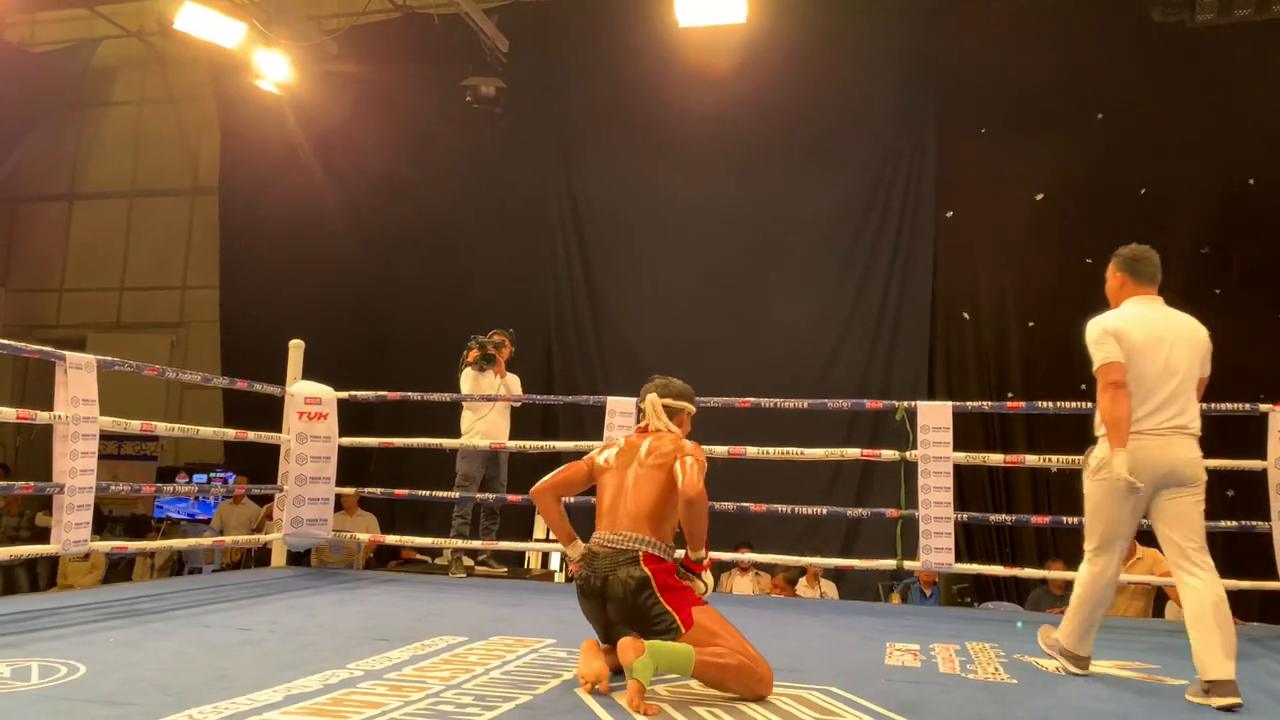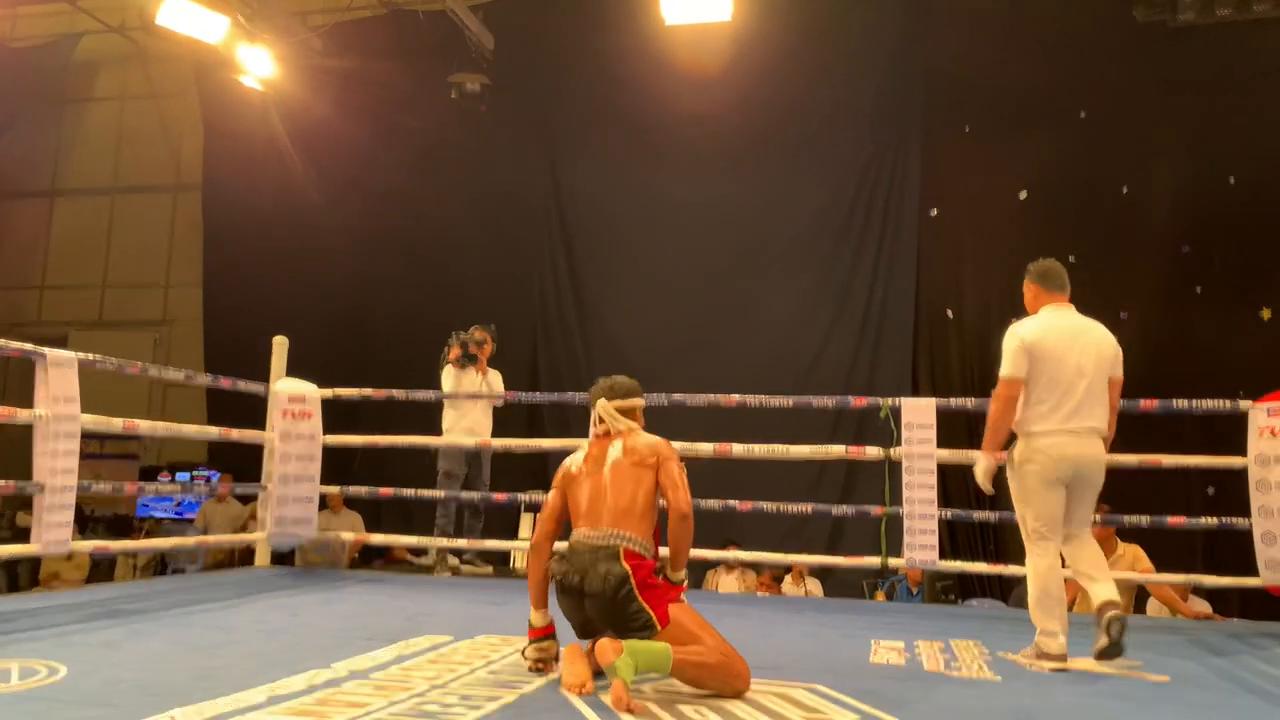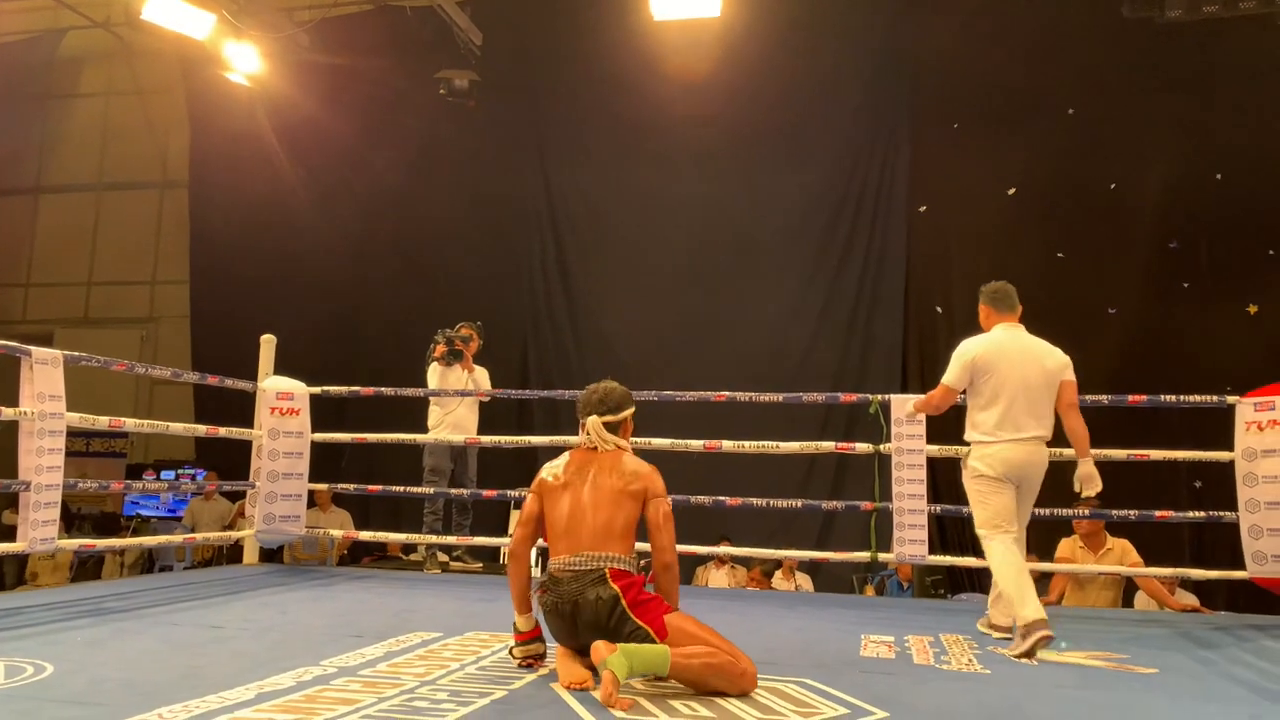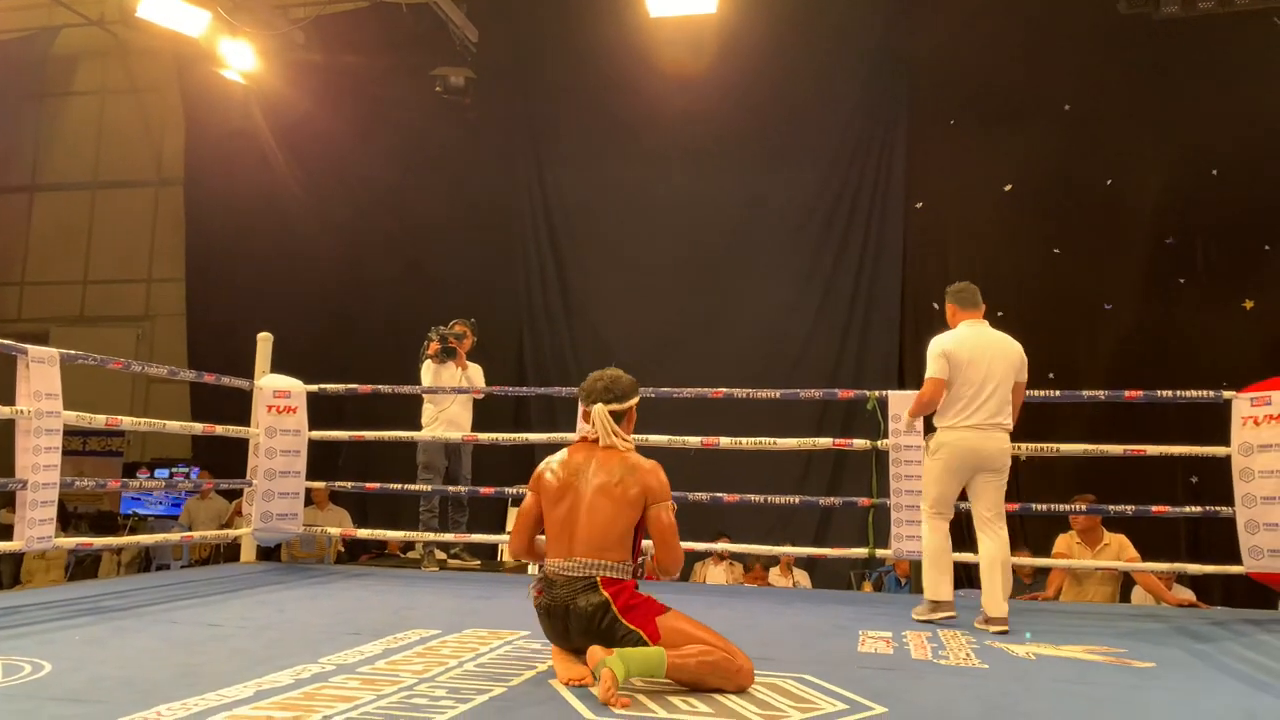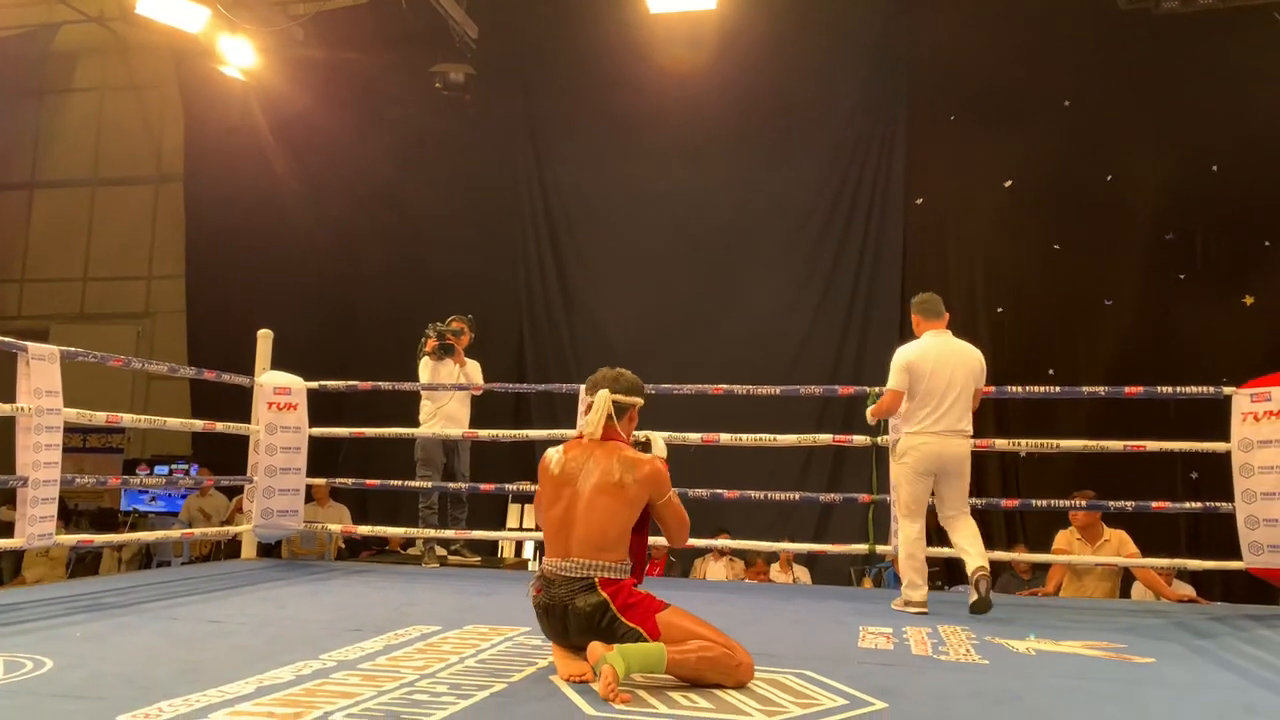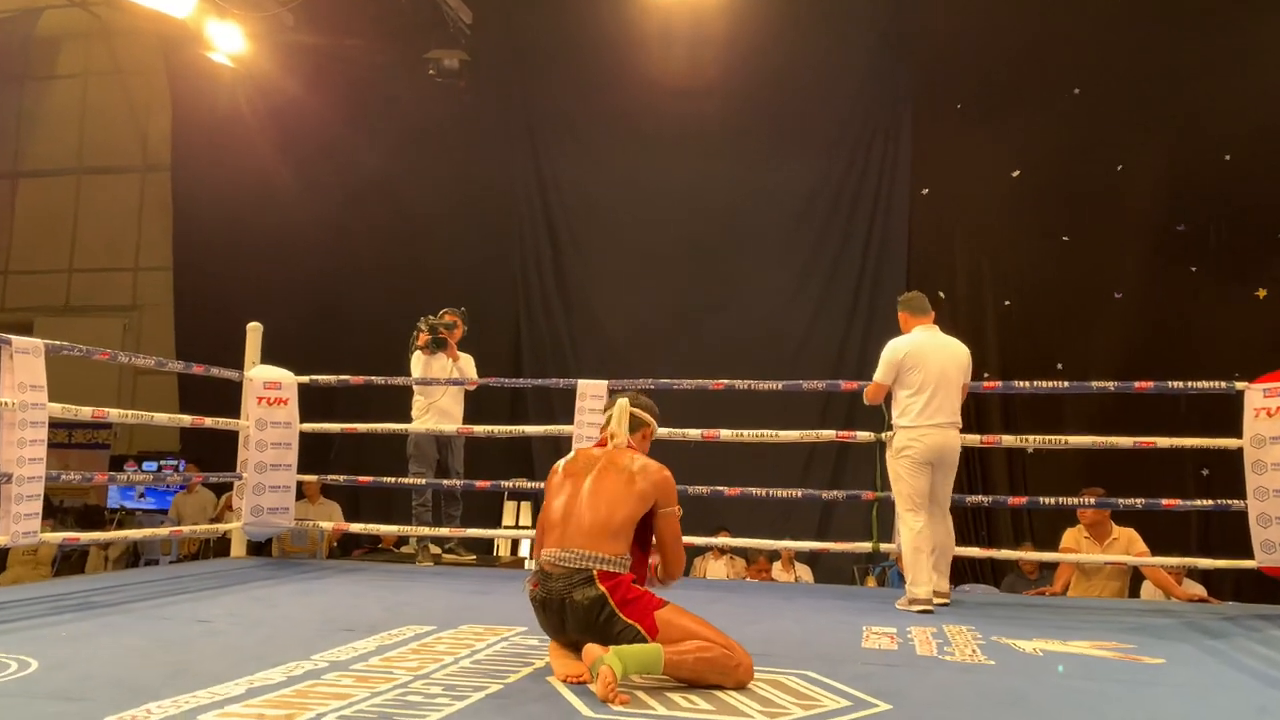
dt=0.3s
person 1, frame 1
left shoulder: (1108, 325)
right shoulder: (1195, 330)
left elbow: (1114, 389)
left wrist: (1118, 453)
left hip: (1127, 454)
right hip: (1182, 454)
left knee: (1102, 556)
right knee: (1194, 563)
left ankle: (1074, 646)
right ankle: (1219, 679)
person 1, frame 2
left shoulder: (1024, 332)
right shoulder: (1104, 336)
left elbow: (1006, 400)
right elbow: (1111, 404)
left wrist: (987, 454)
left hip: (1039, 450)
right hip: (1089, 449)
left knee: (1043, 547)
right knee: (1079, 538)
left ankle: (1050, 645)
right ankle: (1108, 605)
person 1, frame 3
left shoulder: (974, 348)
right shoulder: (1053, 354)
left elbow: (941, 401)
right elbow: (1070, 409)
left wrist: (918, 405)
right wrist: (1085, 460)
left hip: (990, 456)
right hip: (1034, 455)
left knee: (999, 540)
right knee: (1012, 537)
left ankle: (1033, 621)
right ankle: (1001, 617)
person 1, frame 4
left shoulder: (944, 343)
right shoulder: (1012, 347)
left elbow: (930, 397)
right elbow: (1016, 402)
left wrist: (911, 415)
left hip: (953, 440)
right hip: (996, 442)
left knee: (936, 519)
right knee: (992, 525)
left ankle: (939, 600)
right ankle: (995, 612)
person 1, frame 5
left shoulder: (908, 353)
right shoulder: (973, 354)
left elbow: (891, 405)
right elbow: (973, 403)
left wrist: (873, 412)
left hip: (917, 444)
right hip: (958, 445)
left knee: (911, 521)
right knee: (957, 515)
left ankle: (914, 595)
right ankle: (979, 569)
person 1, frame 6
left shoulder: (899, 346)
right shoulder: (960, 349)
left elbow: (874, 396)
right elbow: (959, 396)
left wrist: (867, 393)
left hip: (912, 438)
right hip: (949, 436)
left knee: (913, 515)
right knee: (940, 512)
left ankle: (919, 594)
right ankle: (940, 587)
person 2, frame 1
left shoulder: (607, 452)
right shoulder: (684, 448)
left elbow: (541, 491)
right elbow: (692, 494)
left wrist: (576, 553)
right wrist: (697, 562)
left hip: (593, 581)
right hip: (645, 579)
right knee: (759, 680)
left ankle: (602, 654)
right ankle: (646, 653)
person 2, frame 2
left shoulder: (572, 461)
right shoulder: (656, 448)
left elbow: (540, 542)
right elbow: (682, 511)
left wrist: (540, 624)
right wrist: (676, 580)
left hip: (571, 581)
right hip: (623, 577)
right knee: (737, 678)
left ankle: (586, 655)
right ankle: (626, 655)
person 2, frame 3
left shoulder: (550, 471)
right shoulder: (643, 473)
left elbow: (518, 550)
right elbow: (665, 560)
left wrist: (524, 627)
right wrist: (669, 633)
left hip: (558, 610)
right hip: (612, 600)
right knee: (743, 676)
left ankle: (578, 654)
right ankle: (623, 656)
person 2, frame 4
left shoulder: (549, 467)
right shoulder: (646, 472)
left elbow: (518, 548)
right elbow: (672, 565)
right wrist: (660, 565)
left hip: (551, 610)
right hip: (606, 607)
right knee: (740, 671)
left ankle: (573, 651)
right ankle: (623, 661)
person 2, frame 5
left shoulder: (551, 459)
right shoulder: (645, 467)
right elbow: (679, 537)
left hip: (549, 608)
right hip: (604, 605)
right knee: (740, 667)
left ankle: (574, 647)
right ankle: (618, 656)
person 2, frame 6
left shoulder: (563, 465)
right shoulder: (655, 474)
right elbow: (673, 570)
right wrist: (653, 567)
left hip: (546, 604)
right hip: (600, 599)
right knee: (740, 668)
left ankle: (568, 645)
right ankle: (619, 658)
person 3, frame 1
left shoulder: (511, 378)
right shoulder: (471, 373)
left elbow: (517, 400)
right elbow: (469, 402)
left wrist: (502, 372)
right wrist: (474, 368)
left hip: (499, 448)
right hip: (473, 445)
left knee: (493, 505)
right knee: (464, 502)
left ankle: (485, 555)
right ankle: (456, 557)
person 3, frame 2
left shoulder: (493, 375)
right shoulder: (452, 370)
left elbow: (500, 398)
right elbow: (451, 400)
left wrist: (483, 370)
right wrist: (455, 366)
left hip: (481, 446)
right hip: (454, 444)
left knee: (476, 503)
right knee: (447, 501)
left ankle: (470, 553)
right ankle: (442, 556)
person 3, frame 3
left shoulder: (480, 372)
right shoulder: (438, 367)
left elbow: (486, 395)
right elbow: (436, 398)
left wrist: (469, 368)
right wrist: (442, 365)
left hip: (467, 442)
right hip: (440, 439)
left knee: (464, 499)
right knee: (434, 498)
left ankle: (459, 550)
right ankle: (430, 553)
person 3, frame 4
left shoulder: (474, 369)
right shoulder: (432, 364)
right elbow: (430, 395)
left wrist: (463, 366)
right wrist: (436, 362)
left hip: (461, 439)
right hip: (433, 437)
left knee: (460, 495)
right knee: (430, 495)
left ankle: (456, 548)
right ankle: (428, 551)
person 3, frame 5
left shoulder: (472, 365)
right shoulder: (429, 360)
left elbow: (478, 389)
right elbow: (428, 392)
left wrist: (461, 362)
right wrist: (433, 359)
left hip: (459, 435)
right hip: (431, 433)
left knee: (459, 492)
right knee: (429, 492)
left ankle: (457, 544)
right ankle: (429, 548)
person 3, frame 6
left shoulder: (465, 359)
right shoulder: (421, 355)
left elbow: (472, 384)
right elbow: (420, 387)
left wrist: (454, 357)
right wrist: (425, 352)
left hip: (453, 431)
right hip: (424, 429)
left knee: (453, 489)
right knee: (422, 490)
left ankle: (451, 542)
right ankle: (423, 546)
